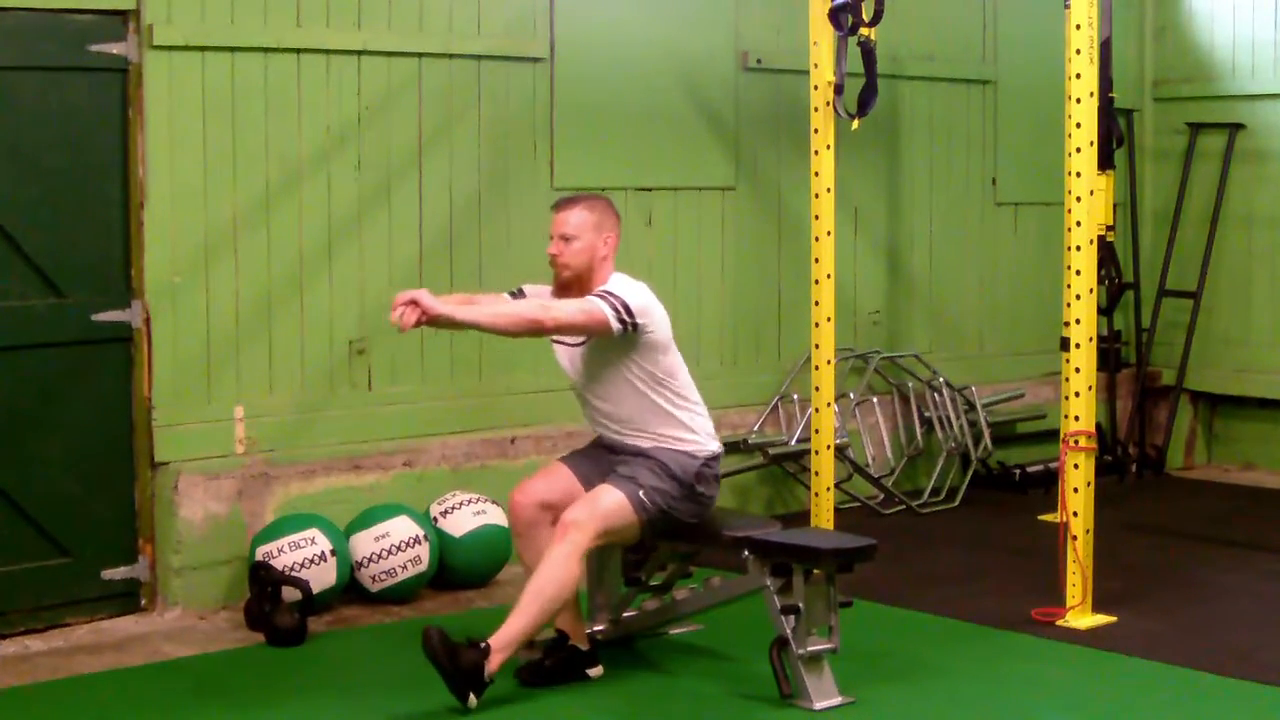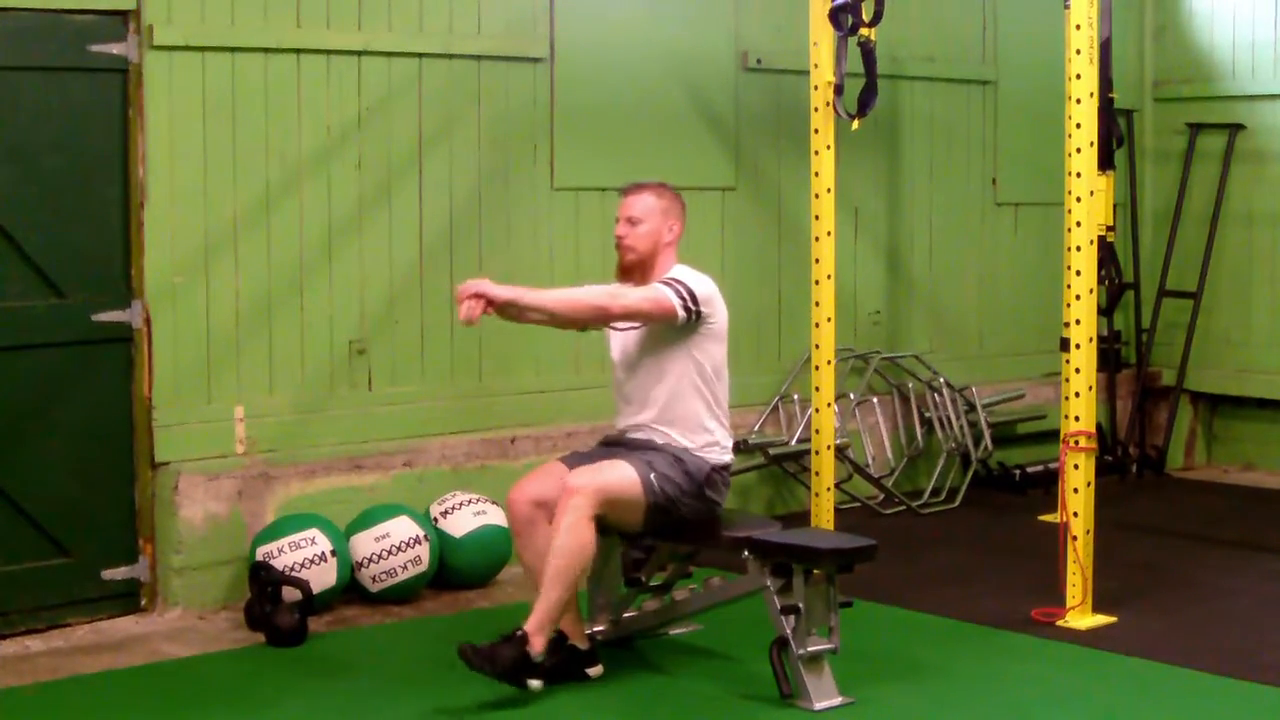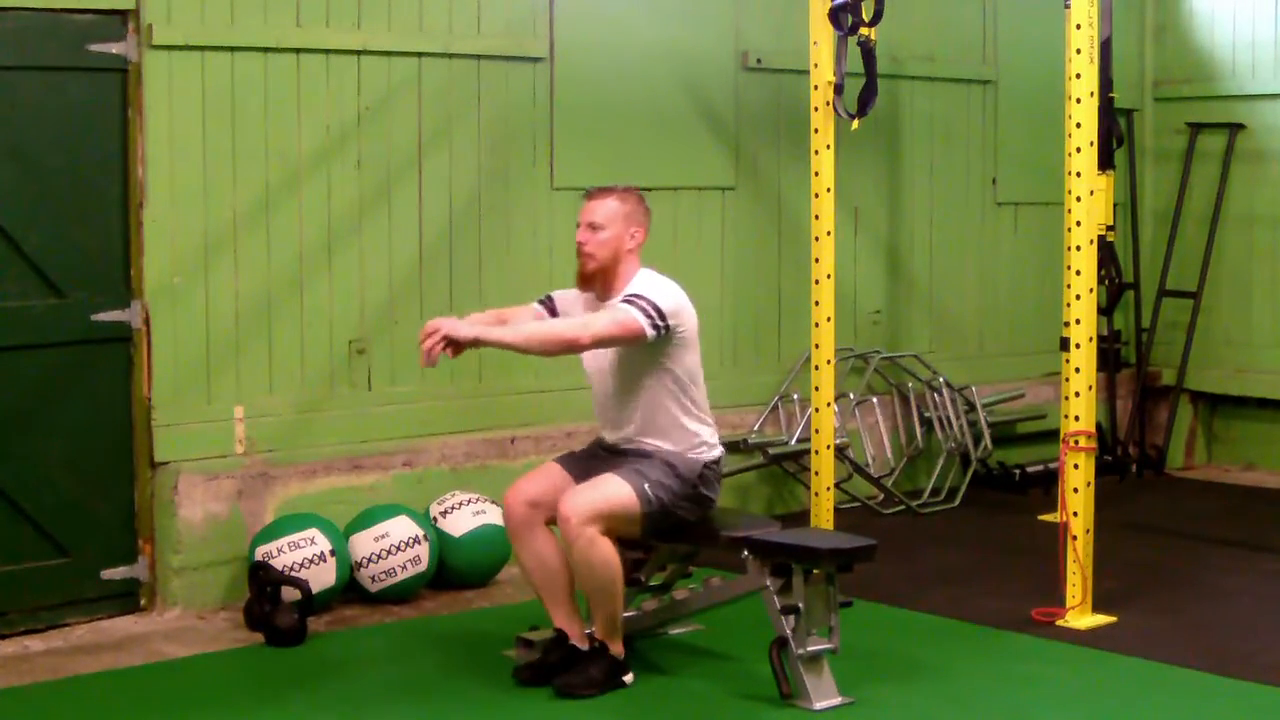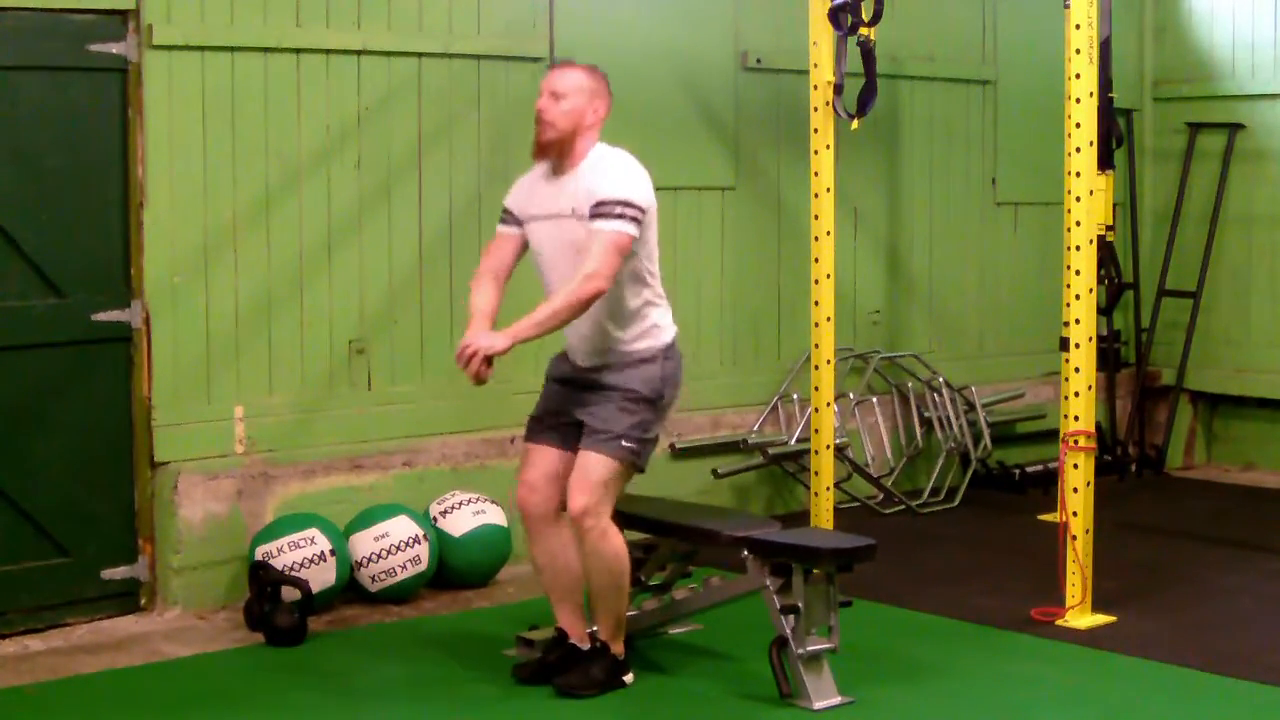
dt=0.5s
person 1, frame 1
left shoulder: (629, 299)
right shoulder: (555, 297)
left elbow: (542, 321)
right elbow: (482, 303)
left wrist: (444, 312)
right wrist: (430, 305)
left hip: (682, 464)
right hip: (619, 449)
left knee: (578, 524)
right knee: (528, 503)
left ankle: (484, 663)
right ankle: (574, 645)
person 1, frame 2
left shoulder: (693, 289)
right shoulder: (617, 293)
left elbow: (611, 307)
right elbow: (547, 308)
left wrist: (508, 294)
right wrist: (498, 300)
left hip: (691, 466)
right hip: (631, 444)
left knee: (580, 489)
right knee: (525, 500)
left ankle: (530, 645)
right ankle: (573, 642)
person 1, frame 3
left shoulder: (655, 297)
right shoulder: (577, 299)
left elbow: (581, 337)
right elbow: (509, 319)
left wrist: (476, 332)
right wrist: (458, 328)
left hip: (682, 466)
right hip: (619, 449)
left knee: (577, 513)
right knee: (522, 503)
left ankle: (611, 655)
right ankle: (573, 640)
person 1, frame 4
left shoulder: (617, 175)
right shoulder: (530, 185)
left elbow: (593, 281)
right elbow: (493, 269)
left wrist: (506, 337)
right wrist: (478, 330)
left hip: (636, 365)
right hip: (575, 366)
left knee: (585, 507)
right knee: (535, 501)
left ankle: (612, 654)
right ankle: (574, 638)
